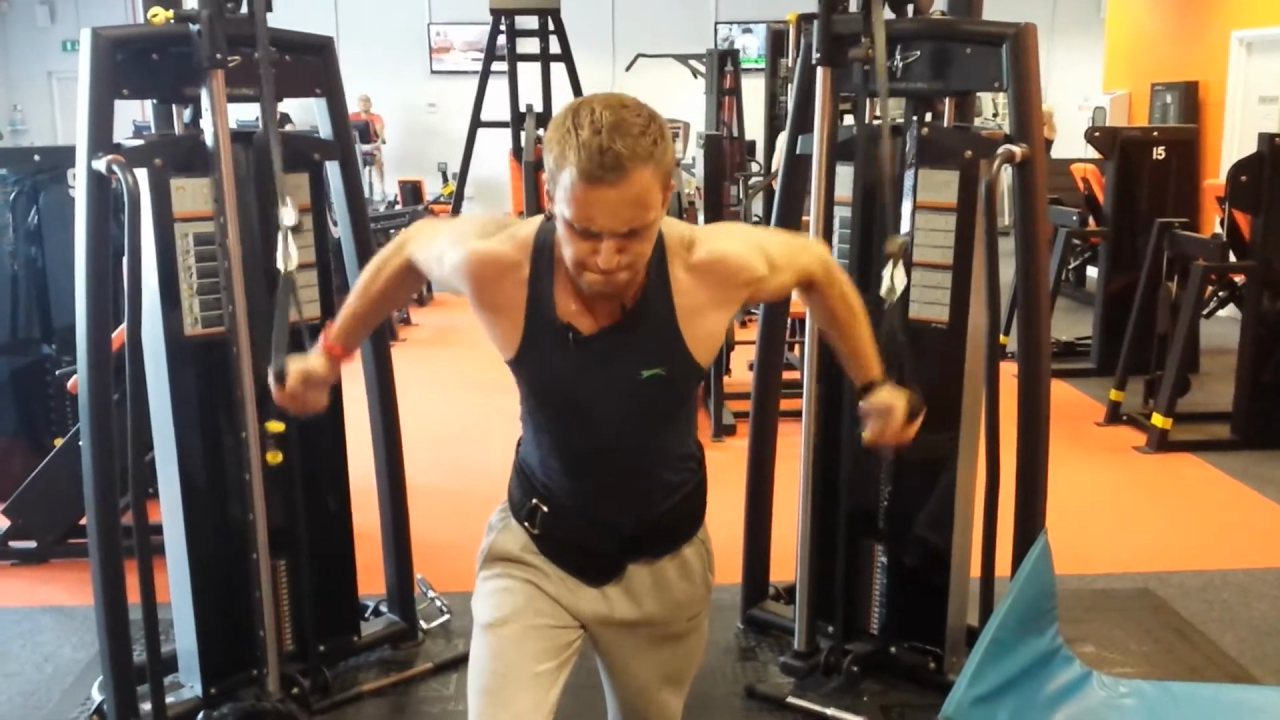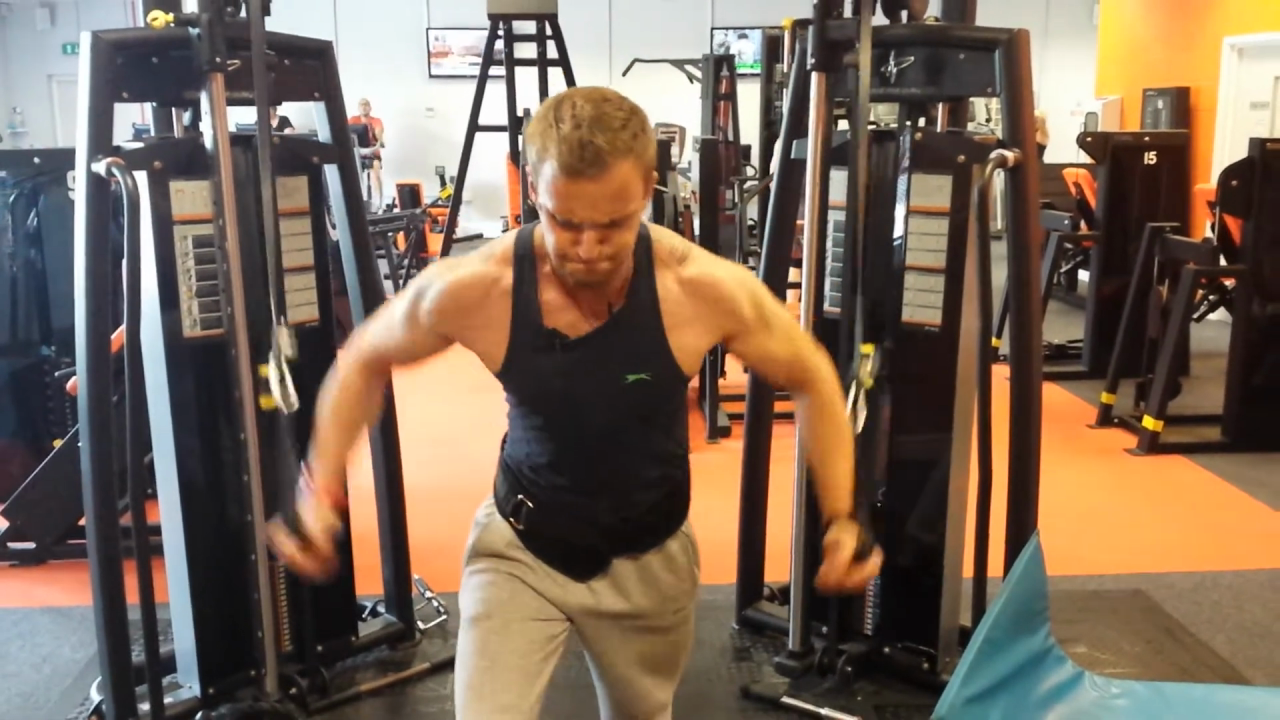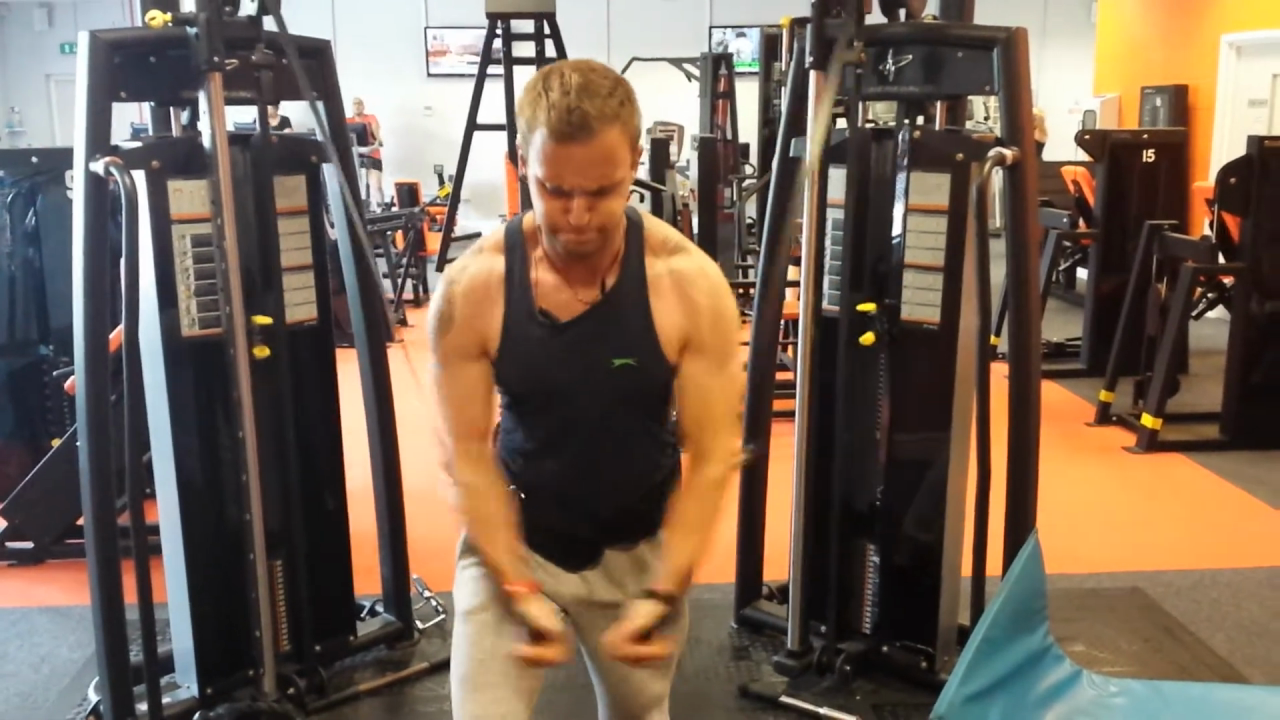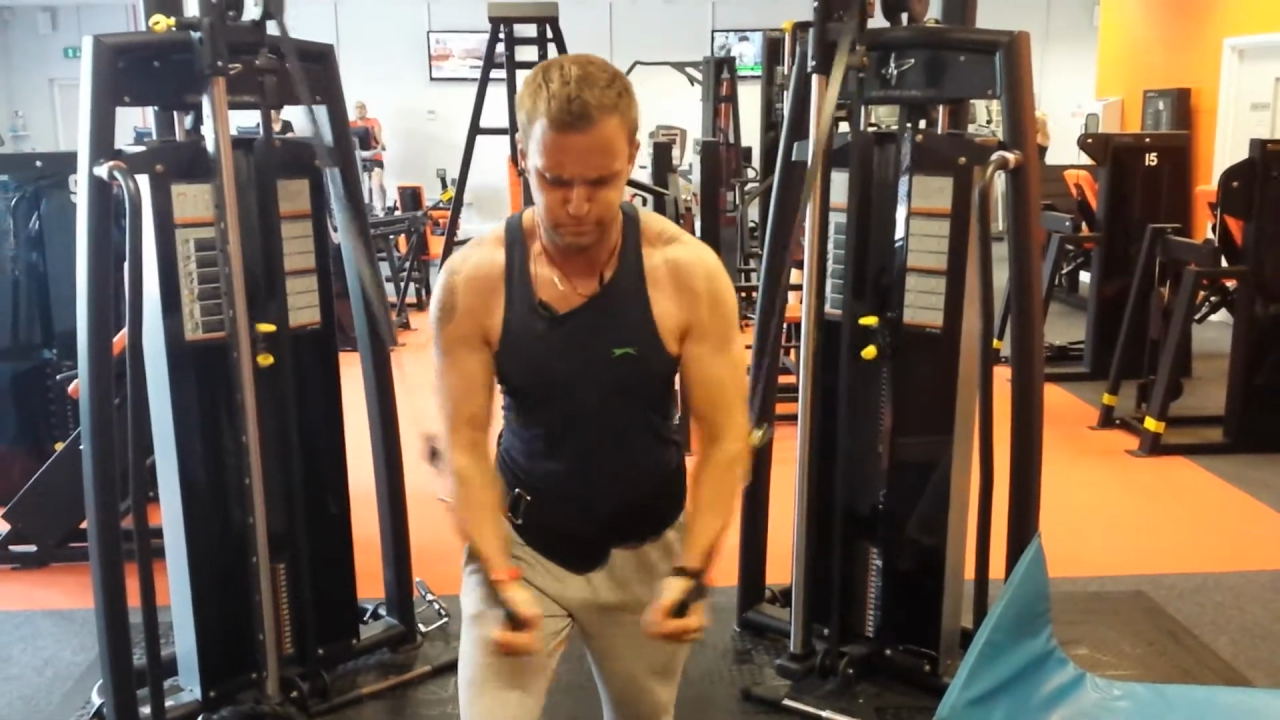
dt=0.2s
person 1, frame 1
left shoulder: (718, 264)
right shoulder: (495, 262)
left elbow: (817, 266)
right elbow: (413, 247)
left wrist: (873, 386)
right wrist: (329, 352)
left hip: (665, 558)
right hip: (534, 551)
person 1, frame 2
left shoulder: (704, 287)
right shoulder: (473, 288)
left elbow: (811, 378)
right elbow: (367, 359)
left wrist: (841, 520)
right wrist: (322, 494)
left hip: (648, 554)
right hip: (519, 546)
person 1, frame 3
left shoulder: (691, 283)
right shoulder: (472, 287)
left elbow: (711, 457)
right elbow: (470, 456)
left wrist: (662, 595)
right wrist: (519, 594)
left hip: (644, 544)
right hip: (513, 538)
person 1, frame 4
left shoulder: (688, 273)
right shoulder: (472, 279)
left elbow: (725, 440)
right elbow: (465, 446)
left wrist: (689, 573)
right wrist: (503, 580)
left hip: (647, 546)
right hip: (521, 540)
